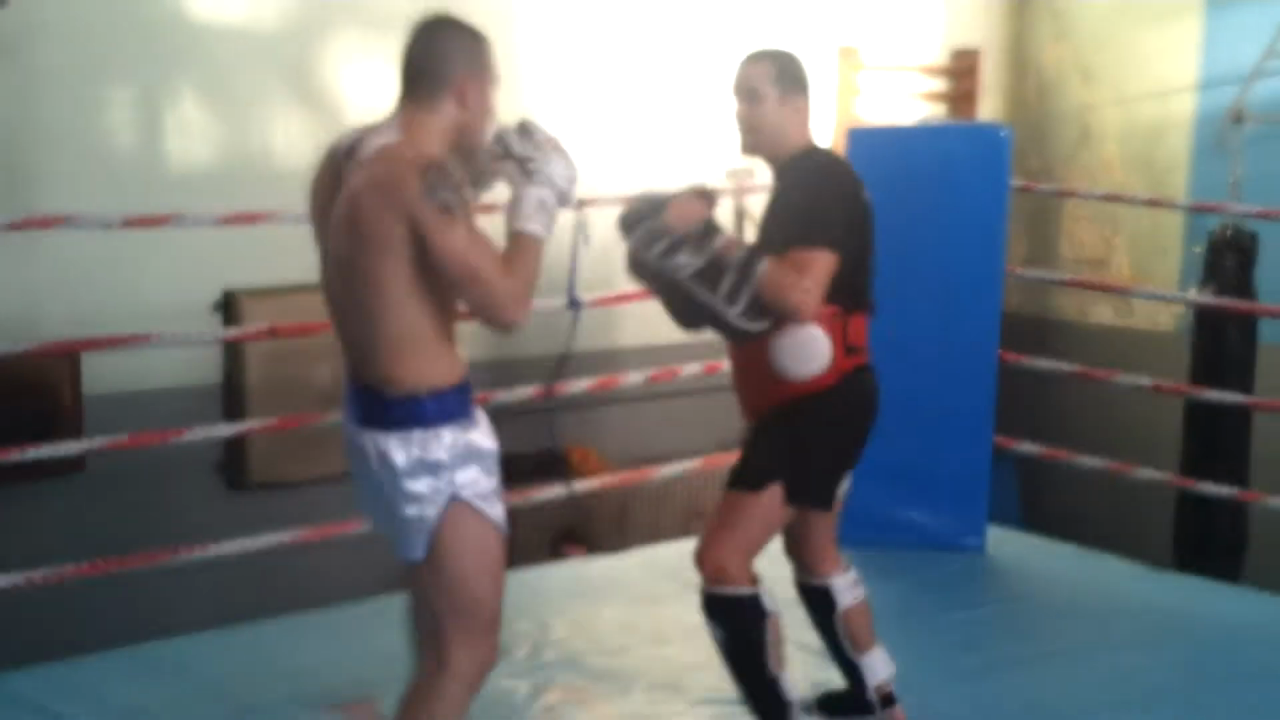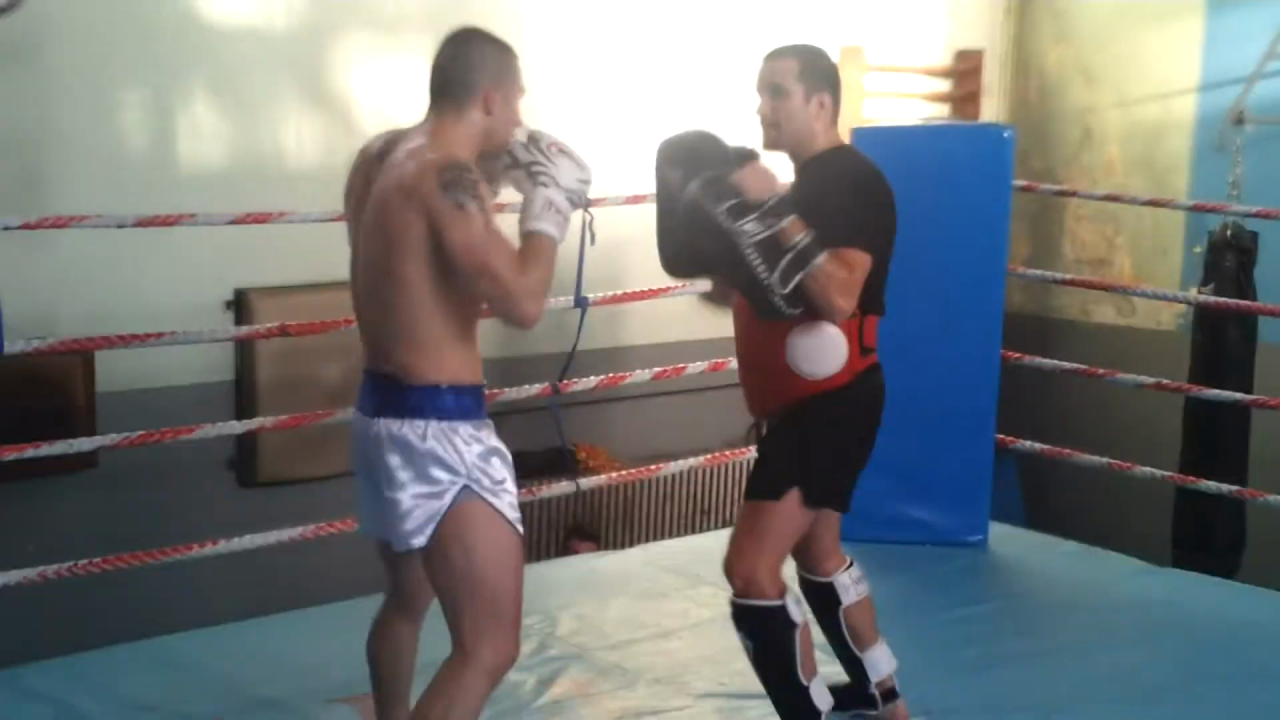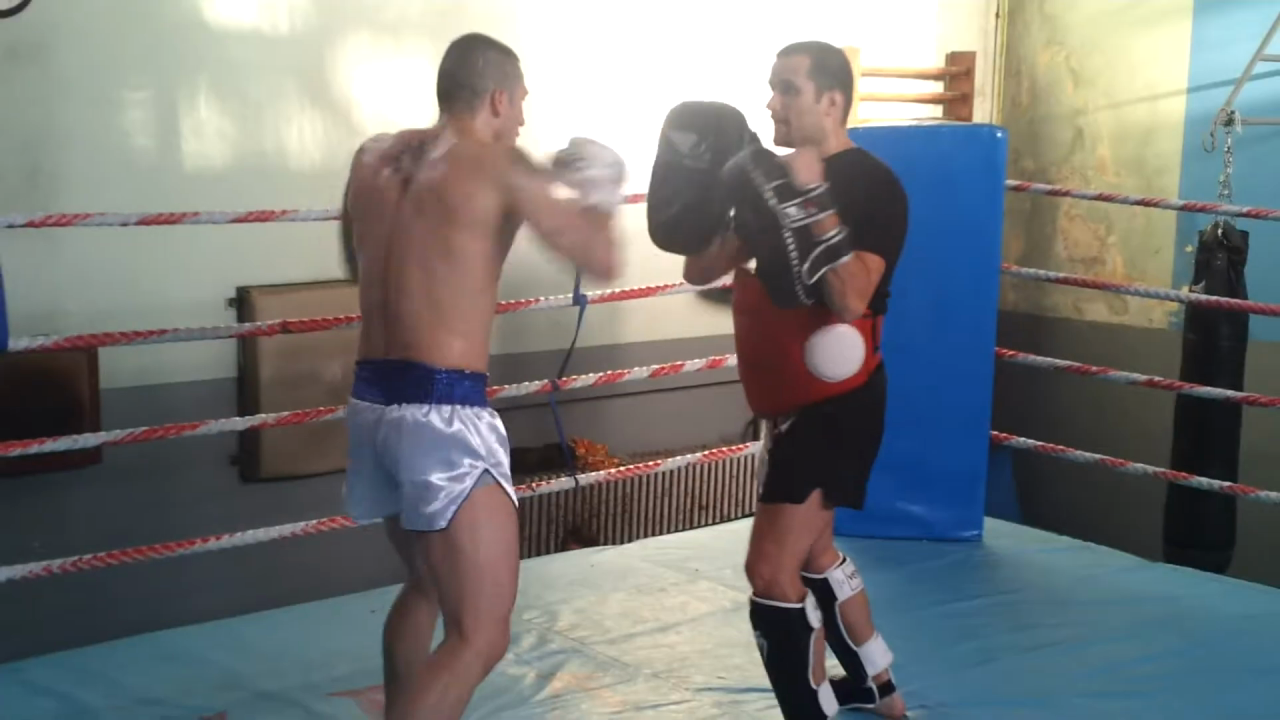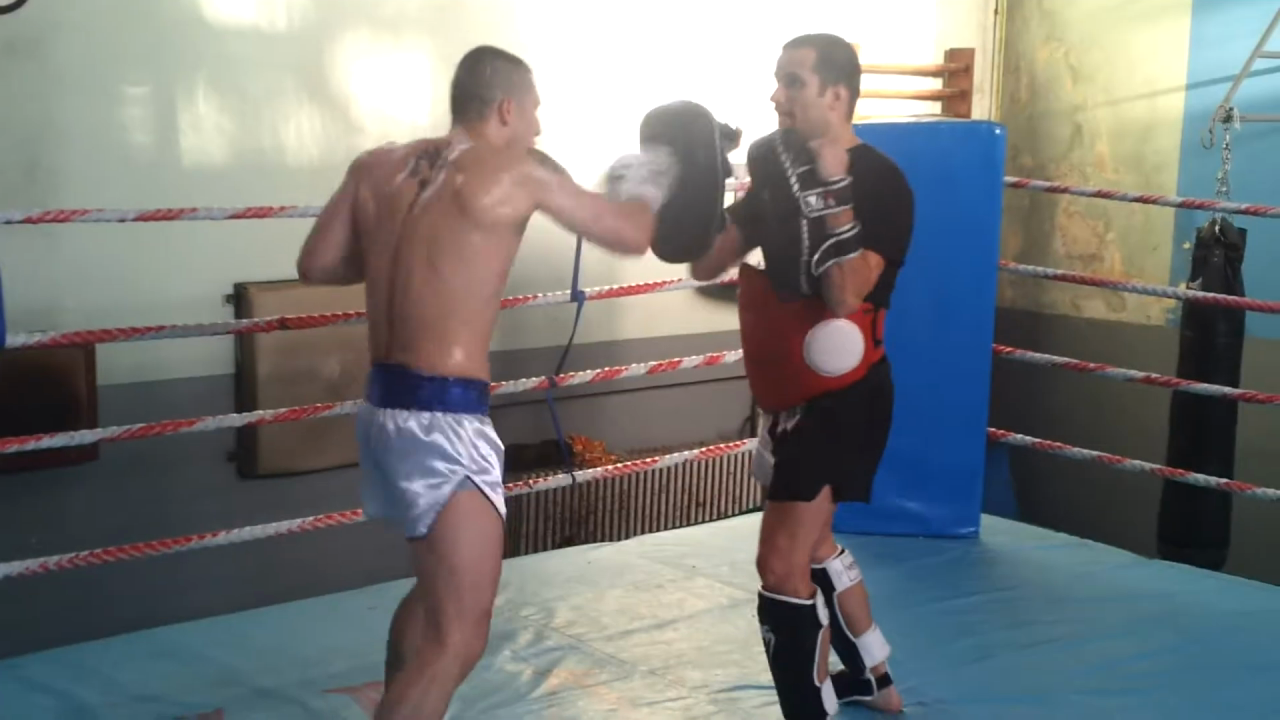
dt=0.1s
person 1, frame 1
left shoulder: (345, 157)
right shoulder: (424, 176)
right elbow: (507, 307)
left wrist: (470, 174)
right wrist: (538, 199)
left hip: (373, 415)
right hip: (427, 435)
right knee: (466, 651)
person 1, frame 2
left shoulder: (377, 157)
right shoulder: (445, 176)
right elbow: (522, 303)
left wrist: (489, 176)
right wrist: (550, 200)
left hip: (383, 414)
right hip: (437, 428)
left knee: (409, 600)
right knee: (489, 647)
person 1, frame 3
left shoulder: (372, 157)
right shoulder: (496, 165)
right elbow: (599, 257)
right wrist: (594, 183)
left hip: (375, 402)
right hip: (444, 413)
left knee: (429, 586)
right knee: (482, 634)
person 1, frame 4
left shoulder: (378, 166)
right shoulder: (516, 168)
left elbow: (315, 265)
right elbow: (631, 236)
right wrist: (639, 181)
left hip: (386, 407)
right hip: (441, 419)
left knee: (440, 592)
right knee: (457, 634)
person 2, frame 1
left shoulder: (821, 182)
right shoulder: (789, 186)
left elbow: (798, 298)
right elbow: (749, 299)
left wrist: (704, 241)
right wrist: (688, 241)
left hip: (821, 404)
right hip: (802, 401)
left knee: (721, 561)
right knee: (815, 552)
person 2, frame 2
left shoulder: (852, 181)
right shoulder: (804, 184)
left elbow: (836, 298)
right elbow: (749, 286)
left wrist: (771, 214)
right wrist: (707, 200)
left hip: (830, 403)
right hip: (808, 401)
left knee: (751, 571)
right knee: (817, 552)
person 2, frame 3
left shoulder: (872, 185)
right shoulder: (772, 175)
left elbow: (848, 299)
right elbow: (699, 265)
left wrist: (808, 199)
right wrist: (688, 171)
left hip: (837, 405)
right hip: (795, 402)
left knee: (772, 571)
right knee: (812, 550)
person 2, frame 4
left shoulder: (879, 182)
right shoulder: (789, 167)
left elbow: (842, 296)
right elbow: (706, 263)
left wrist: (829, 191)
left hip: (841, 399)
right hip: (797, 397)
left knee: (782, 566)
right knee: (813, 544)
